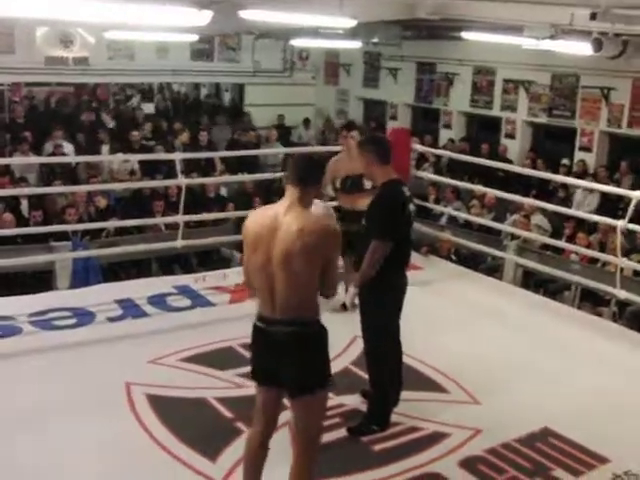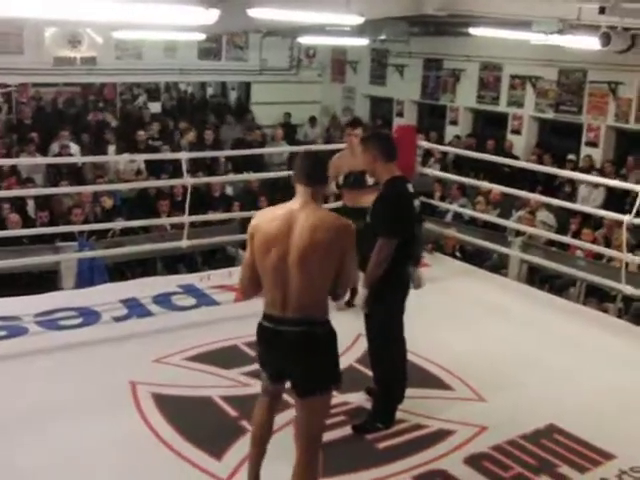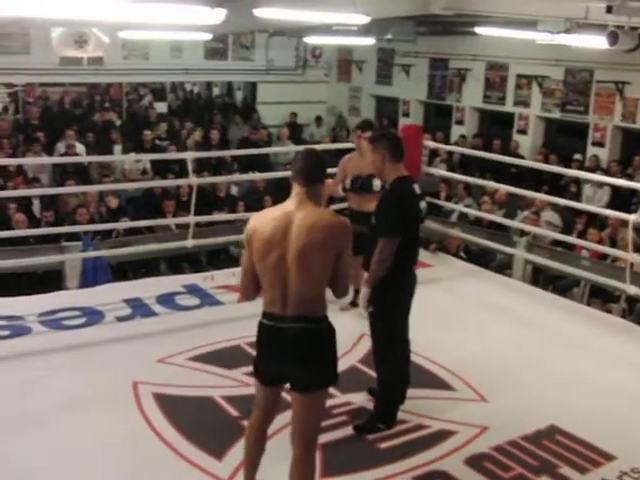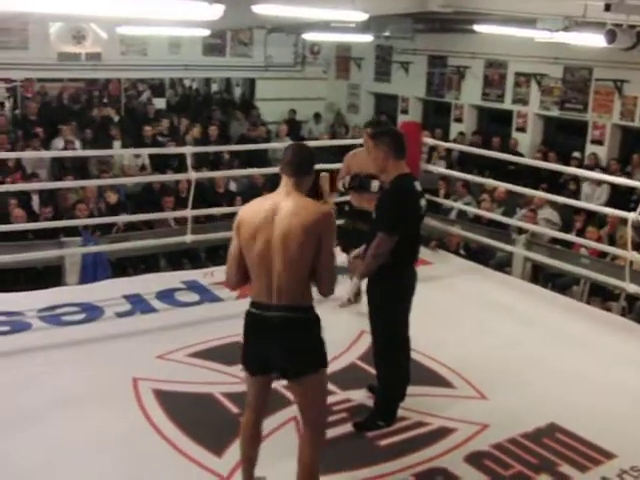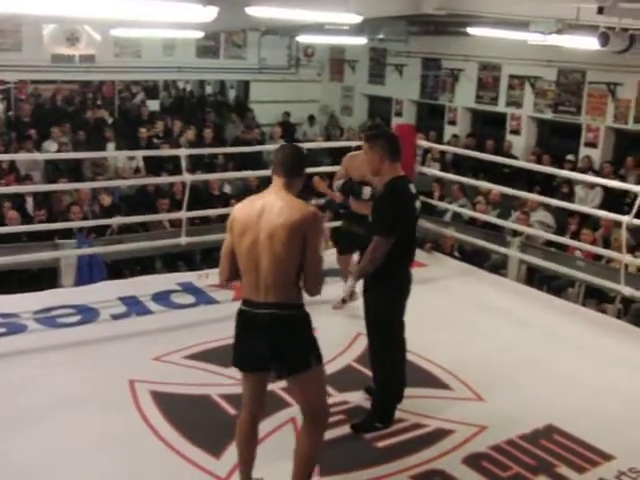
dt=0.2s
person 1, frame 1
left shoulder: (253, 220)
right shoulder: (324, 230)
right elbow: (327, 290)
left hip: (264, 334)
right hip: (303, 338)
left knee: (264, 418)
right knee: (305, 444)
person 1, frame 2
left shoulder: (260, 221)
right shoulder: (341, 229)
left elbow: (246, 289)
right elbow: (339, 292)
left hip: (270, 332)
right hip: (313, 337)
left knee: (268, 396)
right knee: (308, 443)
person 1, frame 3
left shoulder: (256, 223)
right shoulder: (337, 226)
left elbow: (247, 290)
right elbow: (341, 290)
left hip: (270, 331)
right hip: (312, 335)
left knee: (261, 412)
right knee: (304, 441)
person 1, frame 4
left shoulder: (247, 212)
right shoulder: (321, 216)
left elbow: (233, 280)
right elbow: (326, 288)
left hip: (257, 320)
right hip: (297, 324)
left knee: (254, 409)
right knee: (315, 422)
person 1, frame 5
left shoulder: (240, 211)
right shoulder: (307, 215)
left elbow: (226, 275)
right elbow: (312, 287)
left hip: (249, 318)
right hip: (287, 321)
left knee: (250, 410)
right knee: (316, 416)
person 2, frame 1
left shoulder: (384, 199)
right shoulder: (400, 190)
left elbow: (378, 250)
left wrist: (357, 284)
left hip: (380, 284)
right hip: (394, 279)
left knee: (378, 345)
right knee: (389, 339)
left ankle: (378, 415)
right ankle: (389, 392)
person 2, frame 2
left shoulder: (389, 196)
right shoulder: (404, 186)
left elbow: (384, 248)
left wrist: (365, 286)
left hip: (385, 282)
right hip: (398, 276)
left knee: (381, 344)
right knee: (393, 336)
left ankle: (383, 413)
right ankle: (394, 390)
person 2, frame 3
left shoulder: (394, 196)
right shoulder: (411, 187)
left elbow: (386, 249)
left wrist: (367, 286)
left hip: (389, 282)
right hip: (404, 276)
left knee: (385, 345)
right knee: (397, 338)
left ankle: (385, 413)
right ankle: (396, 390)
person 2, frame 4
left shoulder: (395, 193)
right shoulder: (411, 184)
left elbow: (384, 244)
left wrist: (358, 276)
right wrist: (363, 250)
left hip: (388, 279)
right hip: (403, 273)
left knee: (385, 342)
right knee: (397, 335)
left ankle: (385, 410)
right ankle: (395, 388)
person 2, frame 5
left shoulder: (391, 195)
right shoulder: (405, 187)
left elbow: (380, 246)
left wrist: (354, 277)
right wrist: (361, 258)
left hip: (384, 281)
right hip: (397, 276)
left knee: (382, 343)
right knee: (394, 337)
left ankle: (382, 412)
right ankle: (393, 390)
person 3, frame 1
right shoulder: (335, 162)
right elbow: (327, 188)
left wrist: (369, 184)
right wrist: (335, 186)
right hip: (344, 216)
right knee: (347, 259)
right ankle: (348, 299)
person 3, frame 2
right shoulder: (338, 159)
right elbow: (329, 186)
left wrist: (372, 181)
right wrist: (340, 183)
right hip: (348, 212)
right ankle: (352, 295)
person 3, frame 3
right shoulder: (346, 161)
right elbow: (335, 189)
left wrist: (378, 185)
right wrist: (346, 186)
left hip: (376, 217)
right hip: (354, 215)
right knee: (355, 259)
right ankle: (356, 296)
person 3, frame 4
right shoulder: (352, 156)
right elbow: (340, 182)
left wrist: (379, 187)
right wrist: (344, 184)
right hip: (355, 213)
right knee: (353, 255)
right ankle: (356, 292)
person 3, frame 5
right shoulder: (350, 158)
right elbow: (337, 182)
left wrist: (372, 194)
right wrist: (340, 191)
right hip: (352, 215)
right knee: (343, 256)
right ankle: (349, 292)
